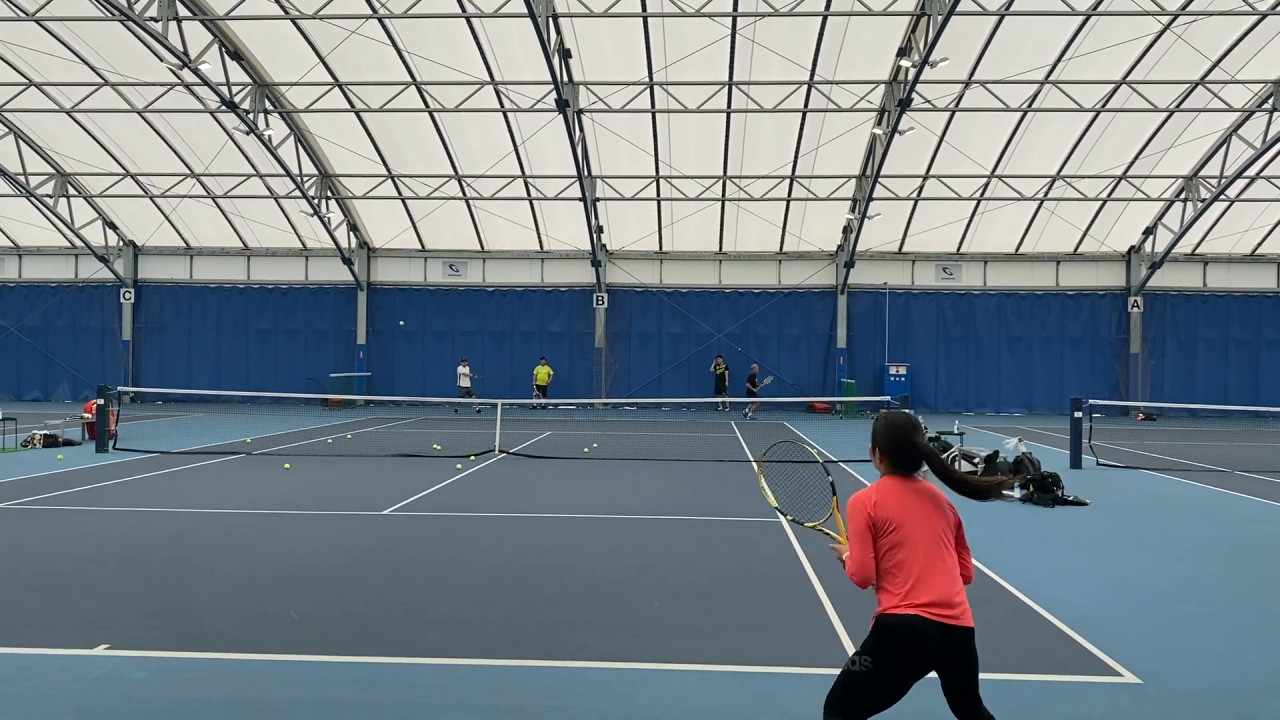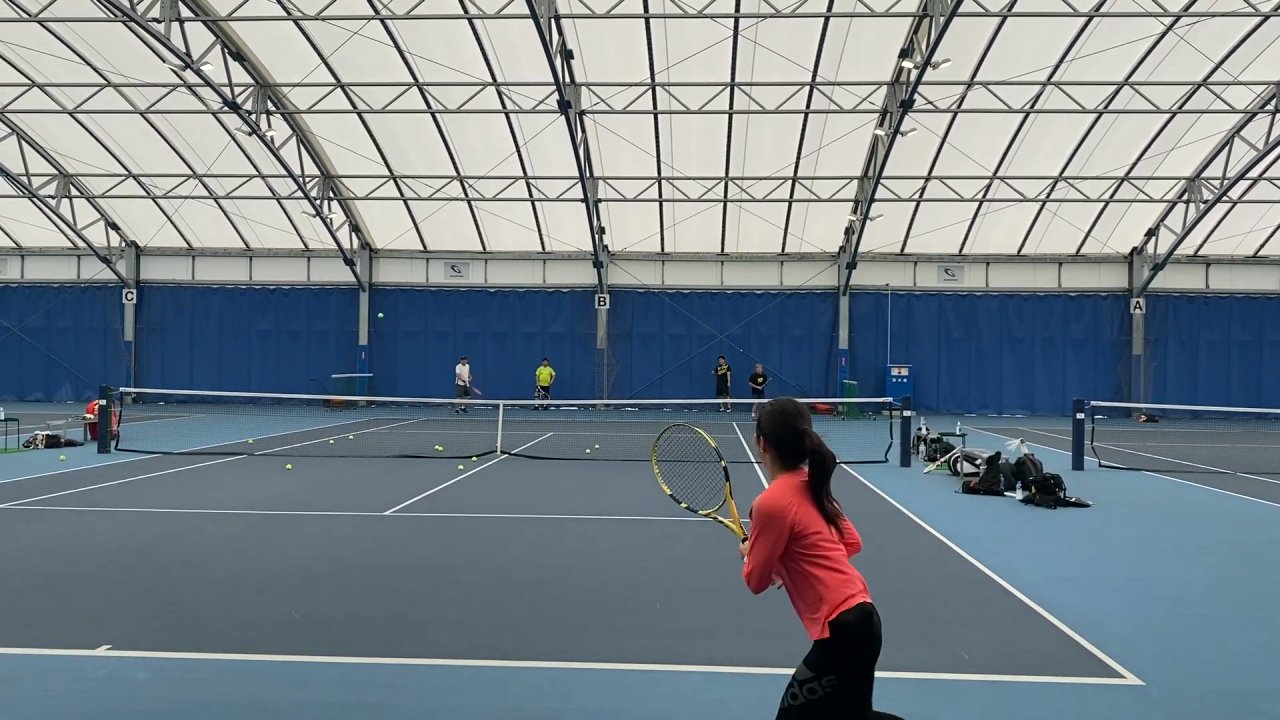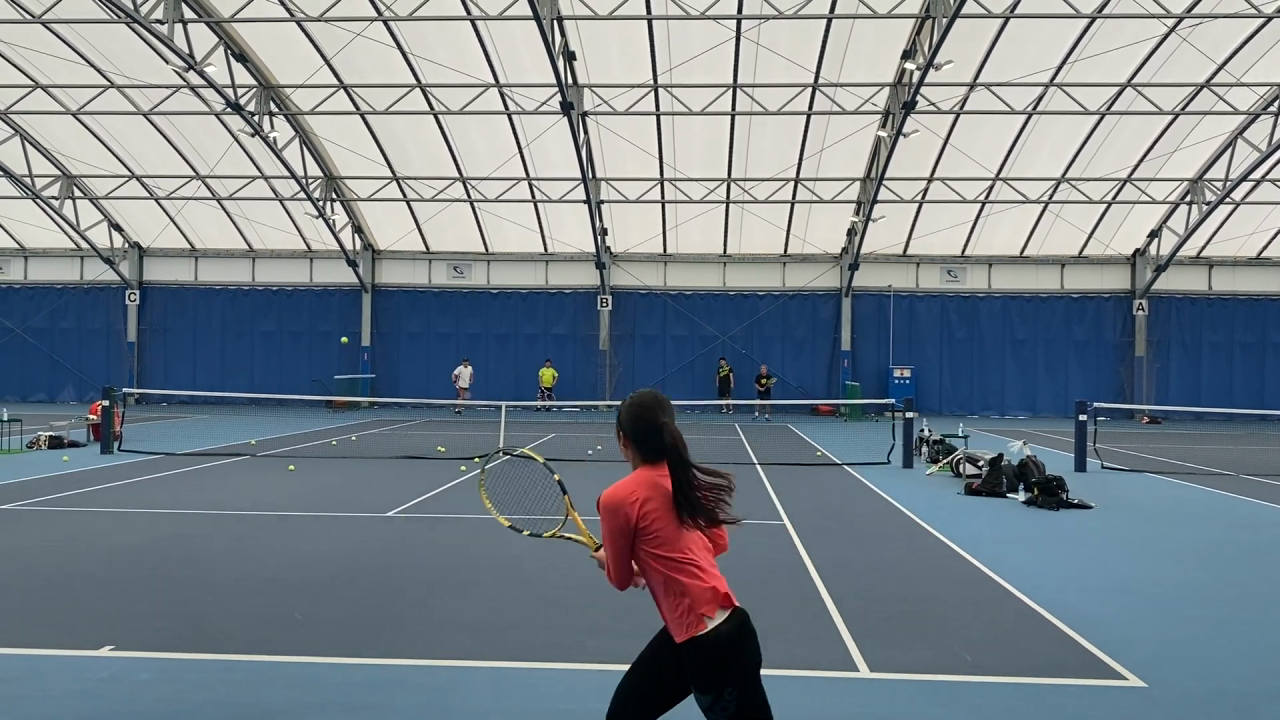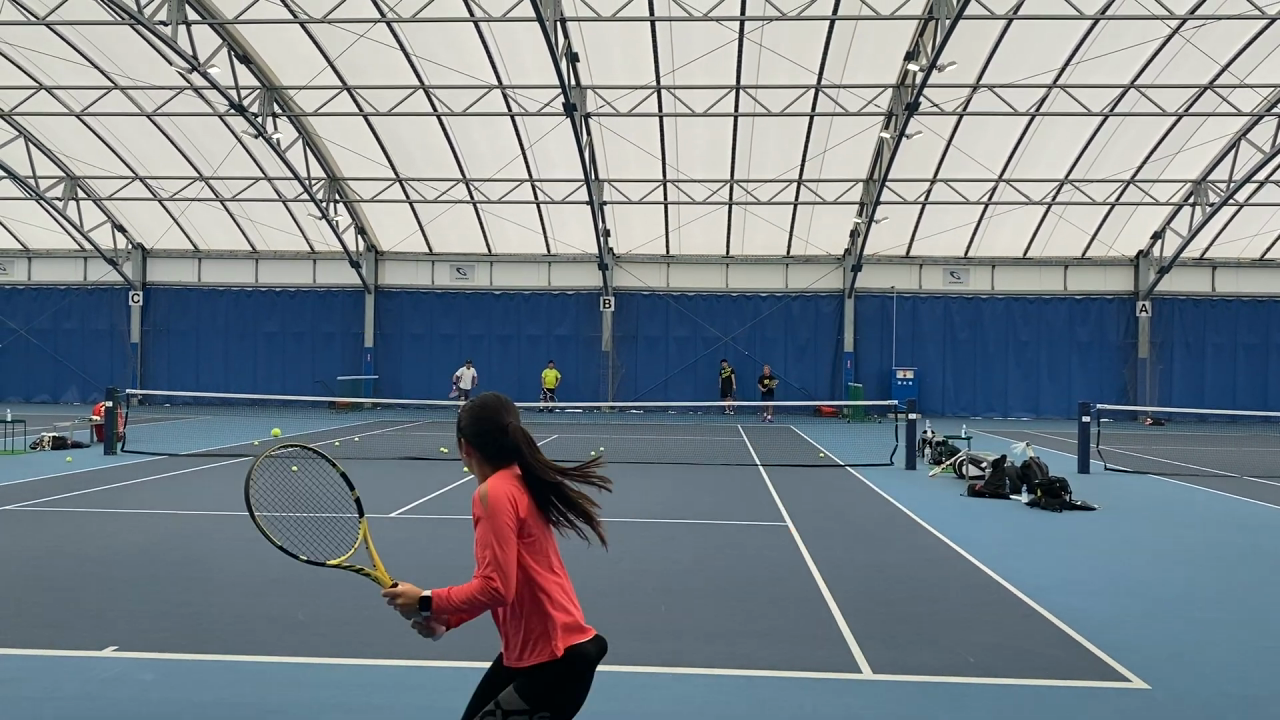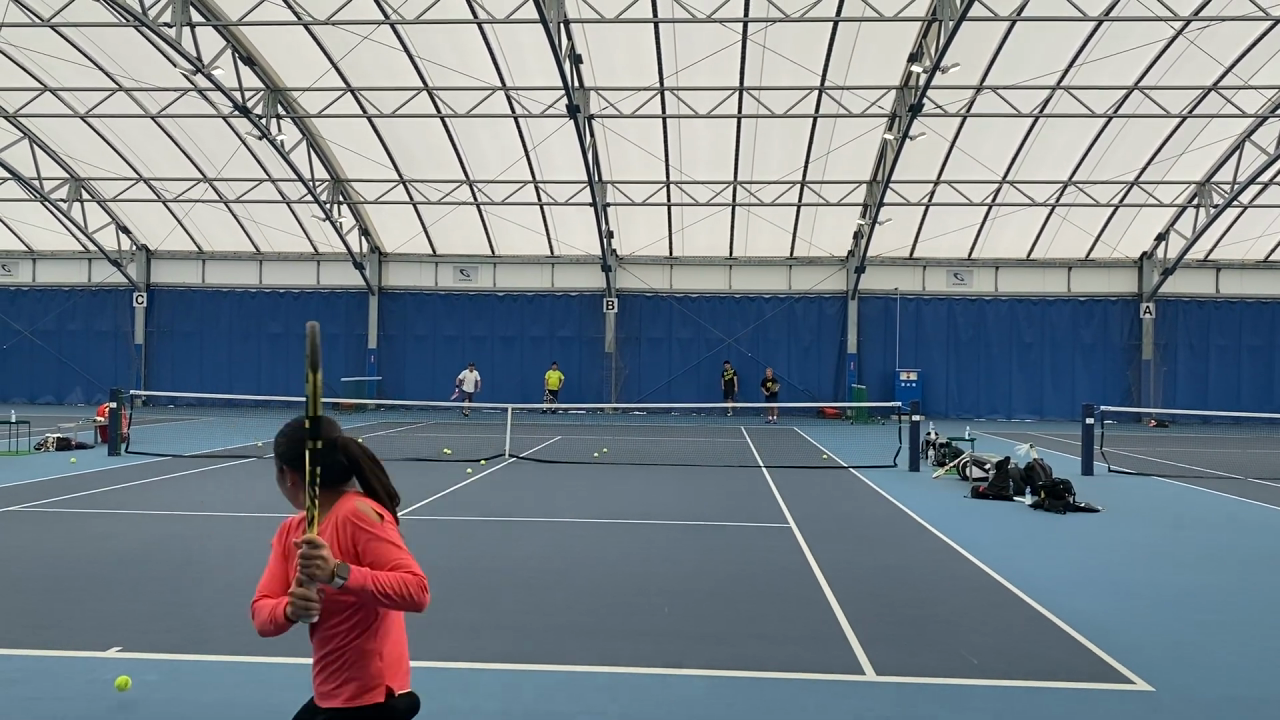
dt=0.2s
person 1, frame 1
left shoulder: (864, 502)
right shoulder: (943, 503)
left elbow: (862, 578)
left wrist: (849, 556)
left hip: (903, 630)
right hip: (957, 632)
person 1, frame 2
left shoulder: (770, 504)
right shoulder: (813, 487)
left elbow: (756, 582)
right elbow: (852, 542)
left wrist: (749, 550)
left hip: (843, 631)
right hip: (854, 617)
person 1, frame 3
left shoulder: (617, 498)
right shoulder: (688, 482)
left elbow: (621, 578)
right elbow: (719, 543)
left wrist: (606, 559)
left hip: (708, 640)
right hip: (690, 633)
person 1, frame 4
left shoulder: (493, 496)
left elbow: (498, 588)
right elbow: (486, 587)
left wrist: (425, 602)
right wrist: (441, 621)
right hip: (531, 657)
person 1, frame 5
left shoulder: (357, 514)
right shoulder: (290, 532)
left elbow: (416, 590)
right elbow: (263, 616)
left wrist: (339, 575)
right wrist: (293, 608)
